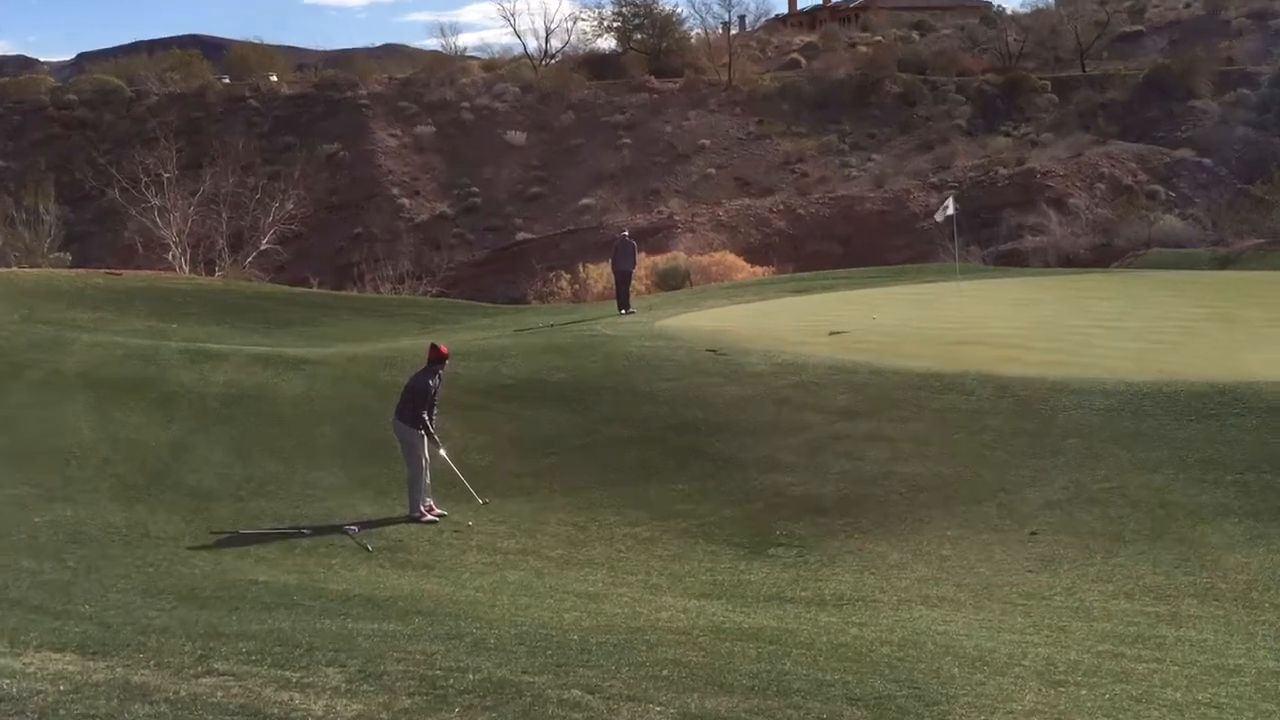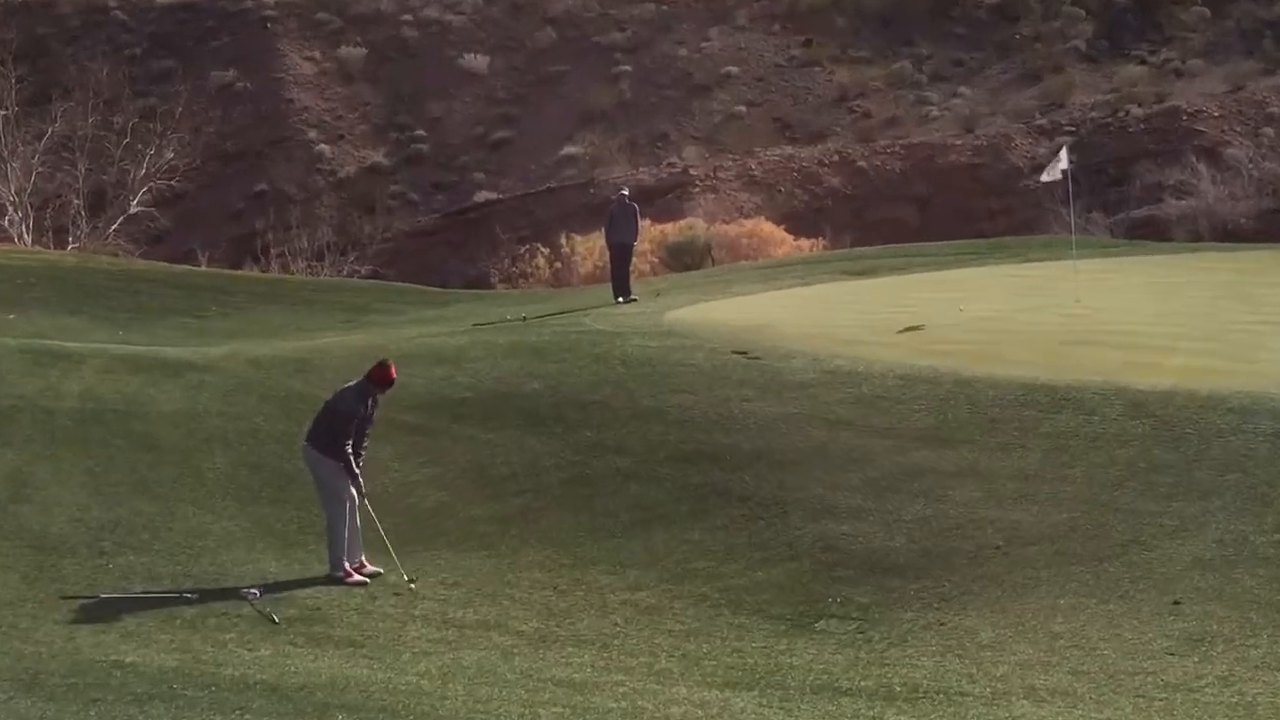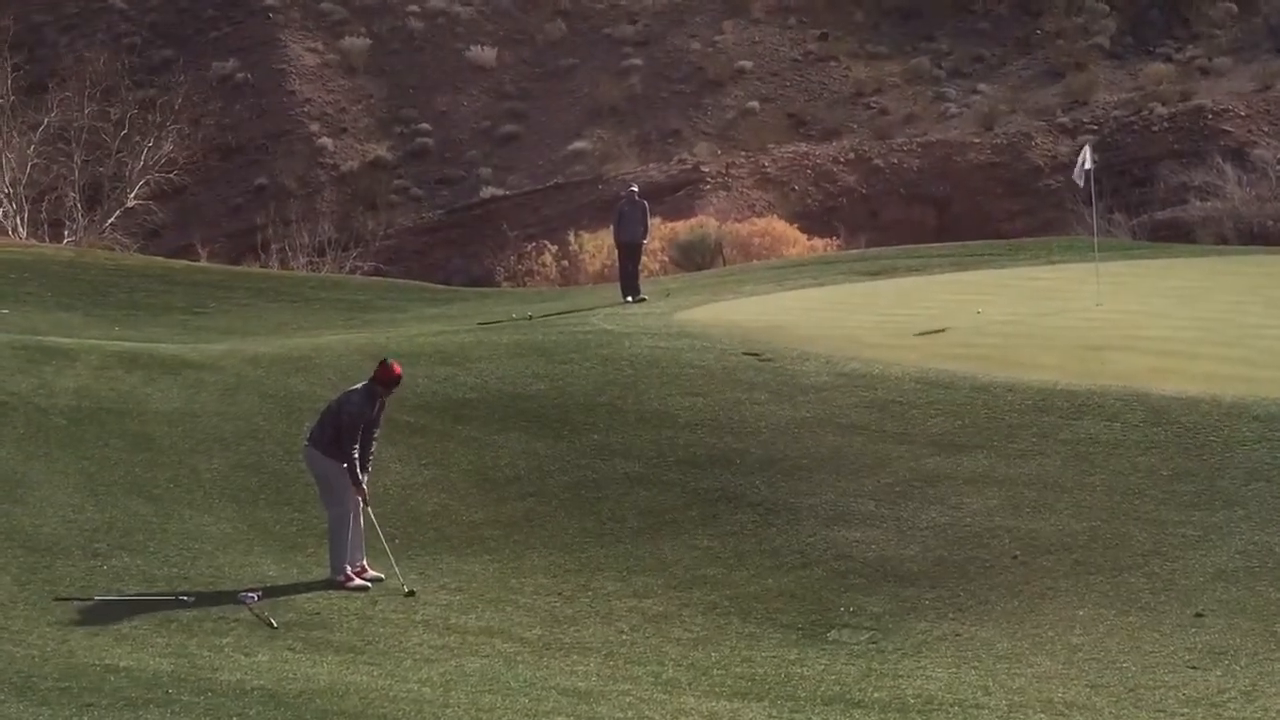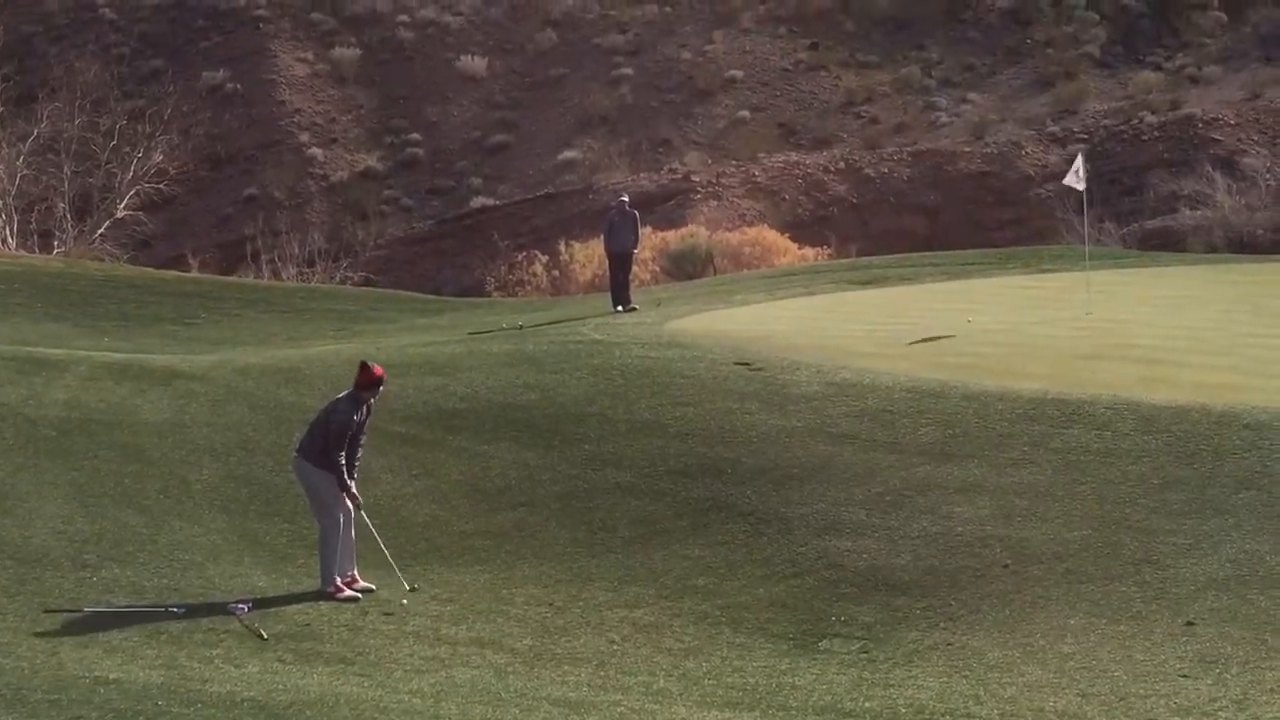
dt=1s
person 1, frame 1
left shoulder: (436, 376)
right shoulder: (424, 382)
left elbow: (433, 404)
right elbow: (420, 412)
left wrist: (431, 429)
right wrist: (431, 434)
left hip: (416, 424)
right hip: (406, 425)
left knee: (424, 463)
right knee: (417, 466)
person 1, frame 2
left shoulder: (371, 398)
right shoulder: (350, 401)
left elbow: (362, 435)
right elbow: (343, 444)
left wrist: (357, 467)
right wrist: (354, 475)
left hip: (336, 453)
right hip: (321, 452)
left knee: (351, 502)
right knee: (339, 508)
left ankle: (355, 560)
right ankle: (339, 568)
person 1, frame 3
left shoulder: (378, 400)
right shoulder: (356, 403)
left elbow: (369, 438)
right elbow: (350, 445)
left wrist: (364, 473)
right wrist: (357, 481)
left hip: (338, 454)
right hip: (322, 453)
left knee: (354, 506)
right knee: (342, 510)
left ankle: (356, 564)
right ankle: (340, 572)
person 1, frame 4
left shoulder: (365, 406)
right shoulder: (344, 411)
left elbow: (355, 444)
right elbow: (336, 453)
left wrist: (351, 478)
right wrist: (346, 486)
left hip: (327, 465)
right hip: (312, 464)
left knee: (346, 514)
right knee: (332, 520)
left ankle: (347, 574)
right ankle: (330, 583)
